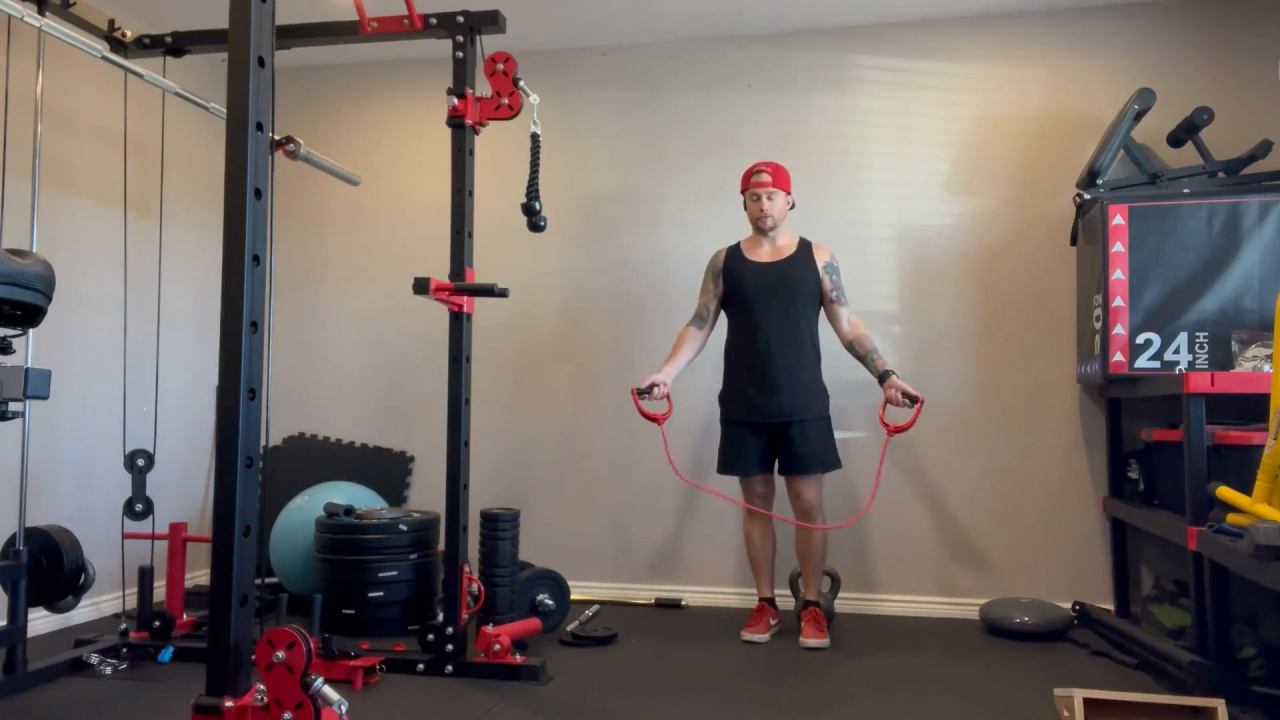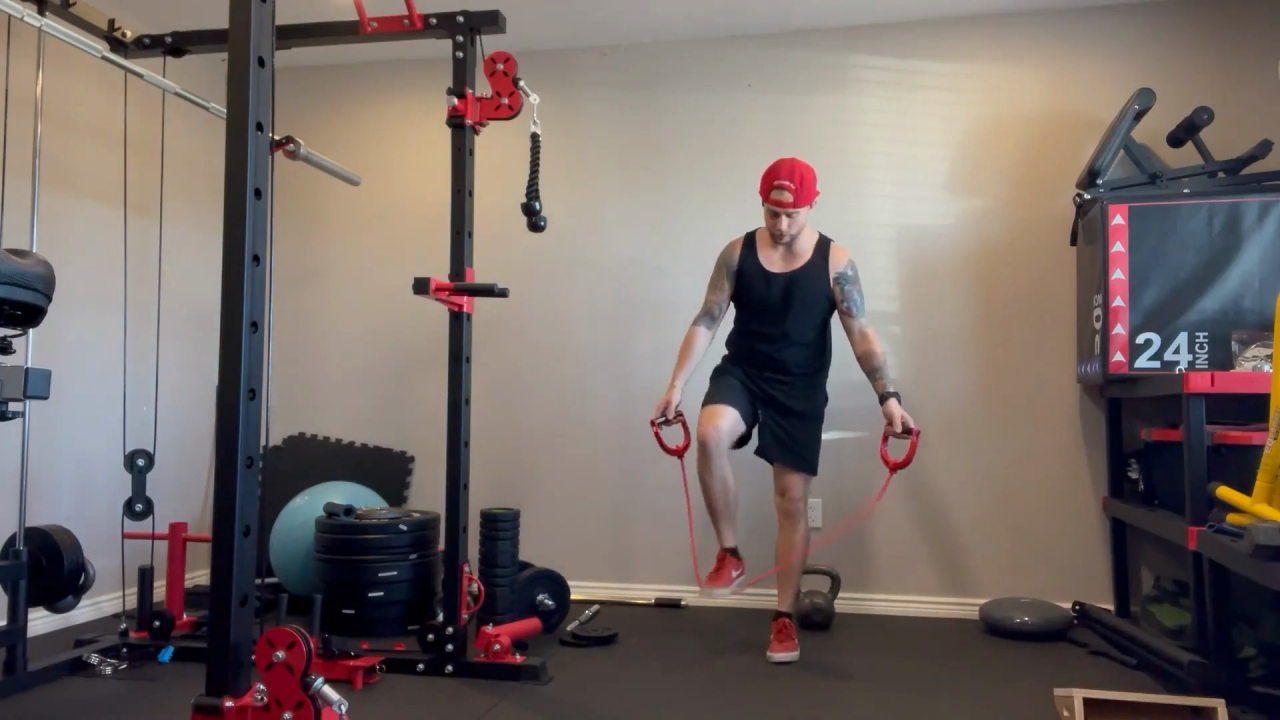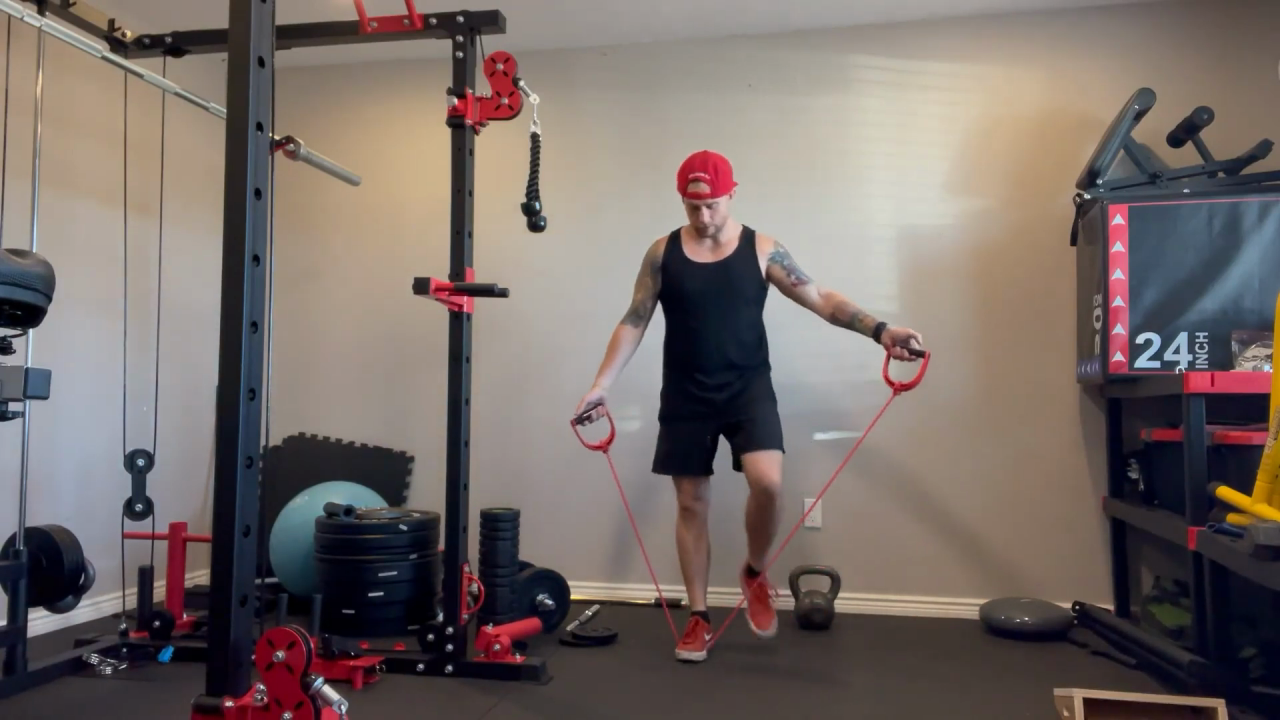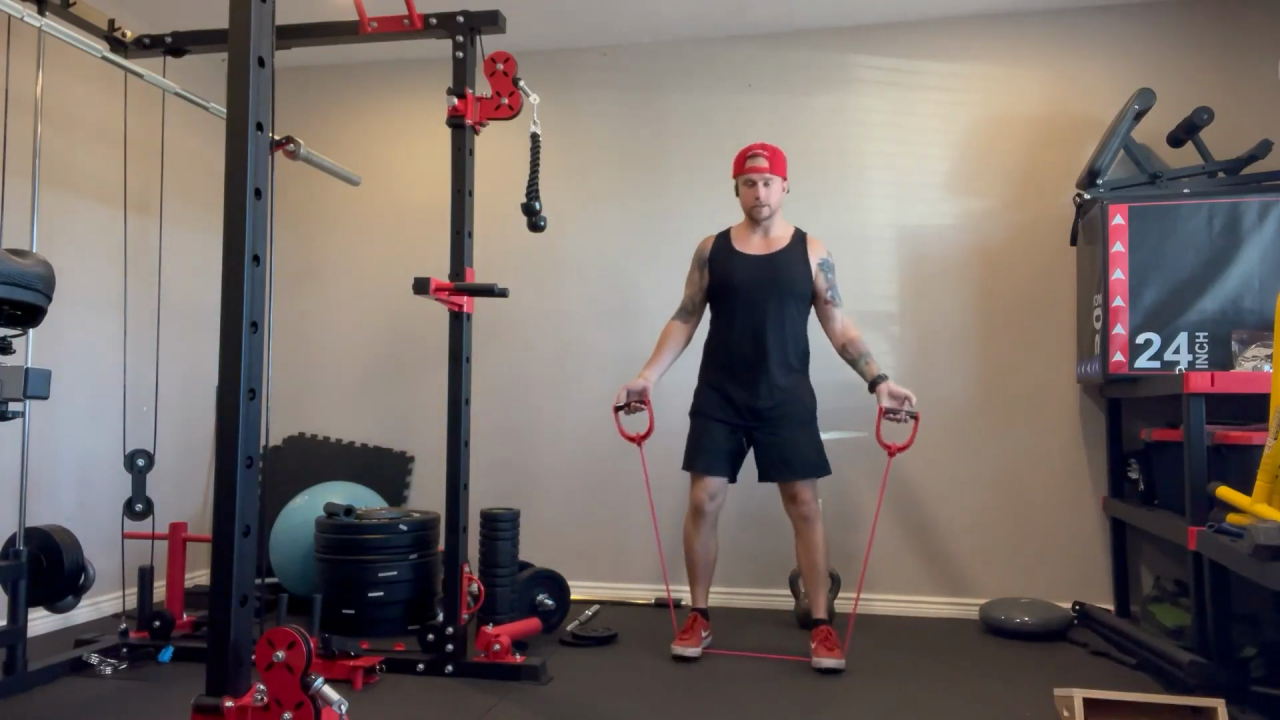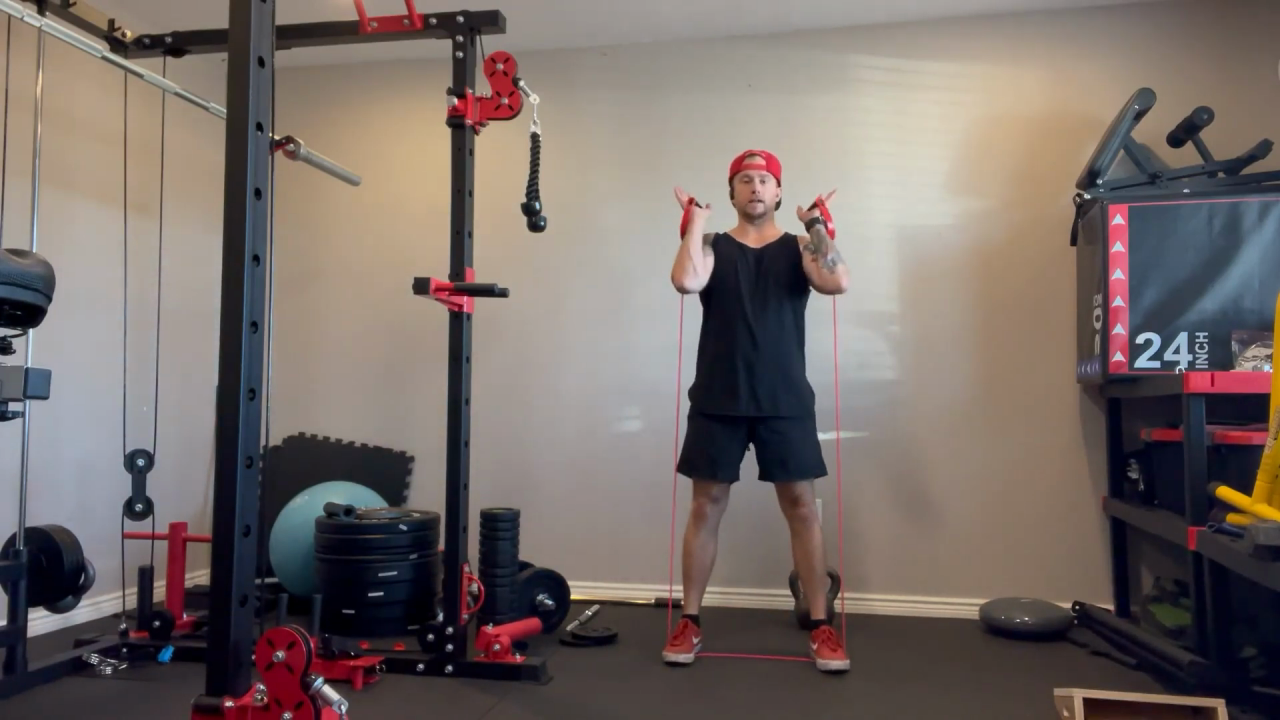
dt=1s
person 1, frame 1
left shoulder: (817, 257)
right shoulder: (724, 261)
left elbow: (847, 325)
right elbow: (699, 324)
left wrist: (885, 375)
right wrist: (666, 372)
left hip: (803, 402)
right hip: (743, 404)
left knee: (808, 502)
right knee: (757, 501)
left ankle: (812, 606)
right ankle: (766, 604)
person 1, frame 2
left shoulder: (835, 261)
right shoulder: (737, 252)
left elbow: (861, 334)
right elbow: (706, 322)
left wrist: (888, 397)
right wrist: (676, 385)
left hip: (800, 390)
right hip: (742, 373)
left knee: (792, 500)
right knee: (709, 432)
left ankle: (784, 618)
right ankle: (728, 551)
person 1, frame 3
left shoulder: (763, 250)
right shoulder: (663, 253)
left elbow: (820, 298)
right elbow: (634, 322)
left wrist: (880, 330)
right wrist: (601, 385)
left hip: (748, 387)
right hip: (685, 396)
left knee: (767, 482)
right knee: (691, 504)
left ankle: (755, 574)
right ankle: (698, 618)
person 1, frame 4
left shoulder: (811, 252)
right shoulder: (711, 249)
left elbow: (838, 325)
right elbow: (684, 319)
left wrist: (877, 380)
right wrist: (647, 376)
left hip: (787, 401)
right hip: (718, 399)
left knee: (804, 507)
right knee: (703, 503)
left ankle: (821, 625)
right ankle: (698, 617)
person 1, frame 5
left shoulder: (799, 246)
right shoulder: (711, 244)
left elbow: (837, 282)
right elbow: (686, 281)
left wrist: (816, 225)
right wrist: (695, 224)
left hip: (785, 399)
right hip: (718, 399)
left knee: (801, 507)
right knee: (706, 507)
left ankle: (821, 626)
right ankle: (690, 621)
